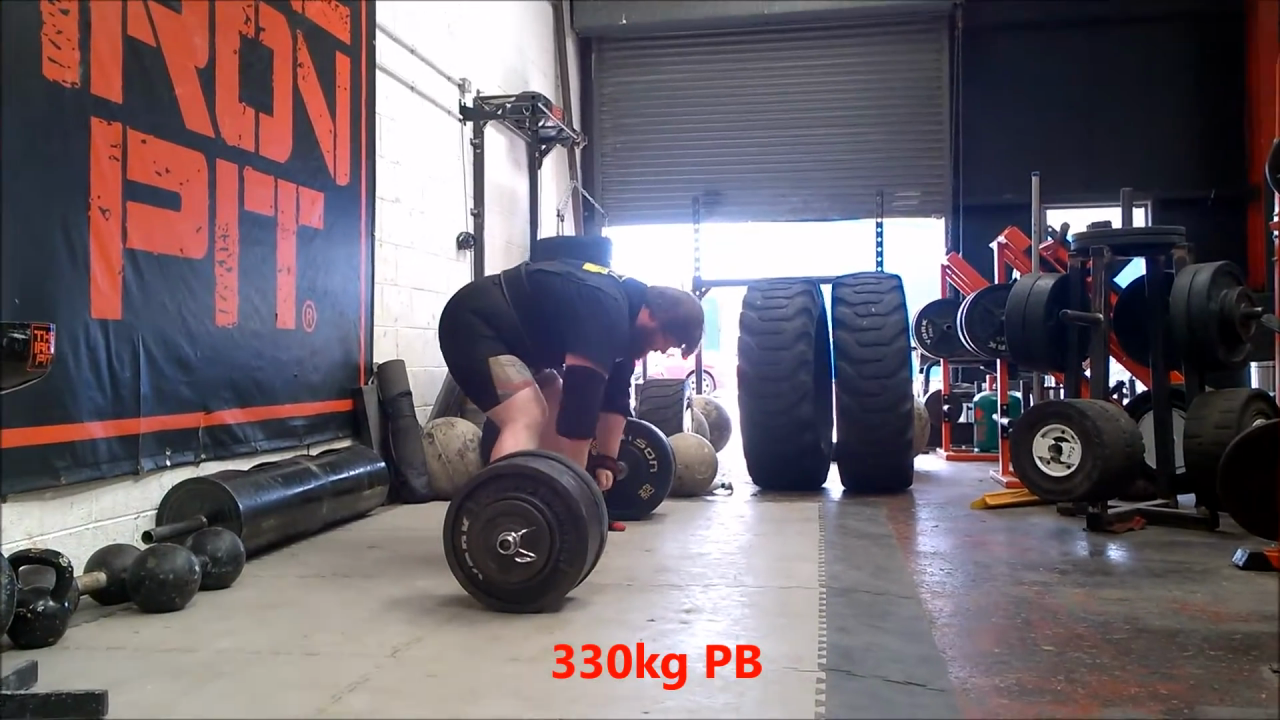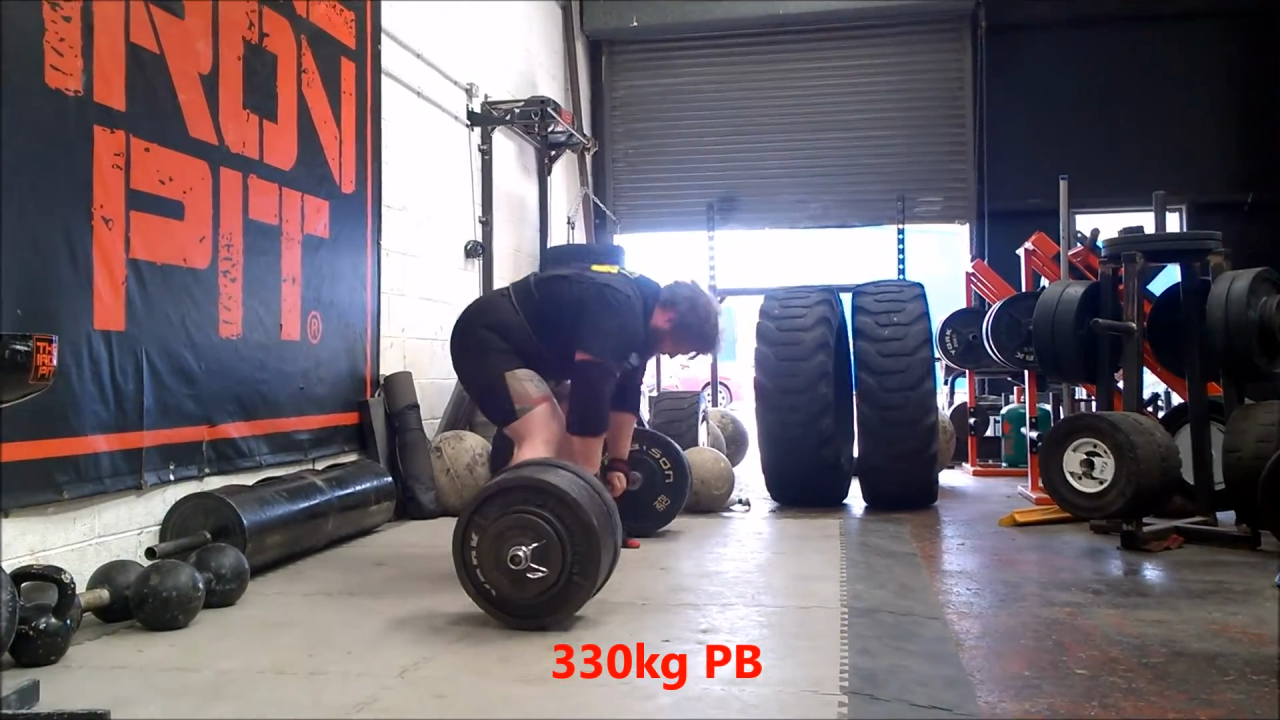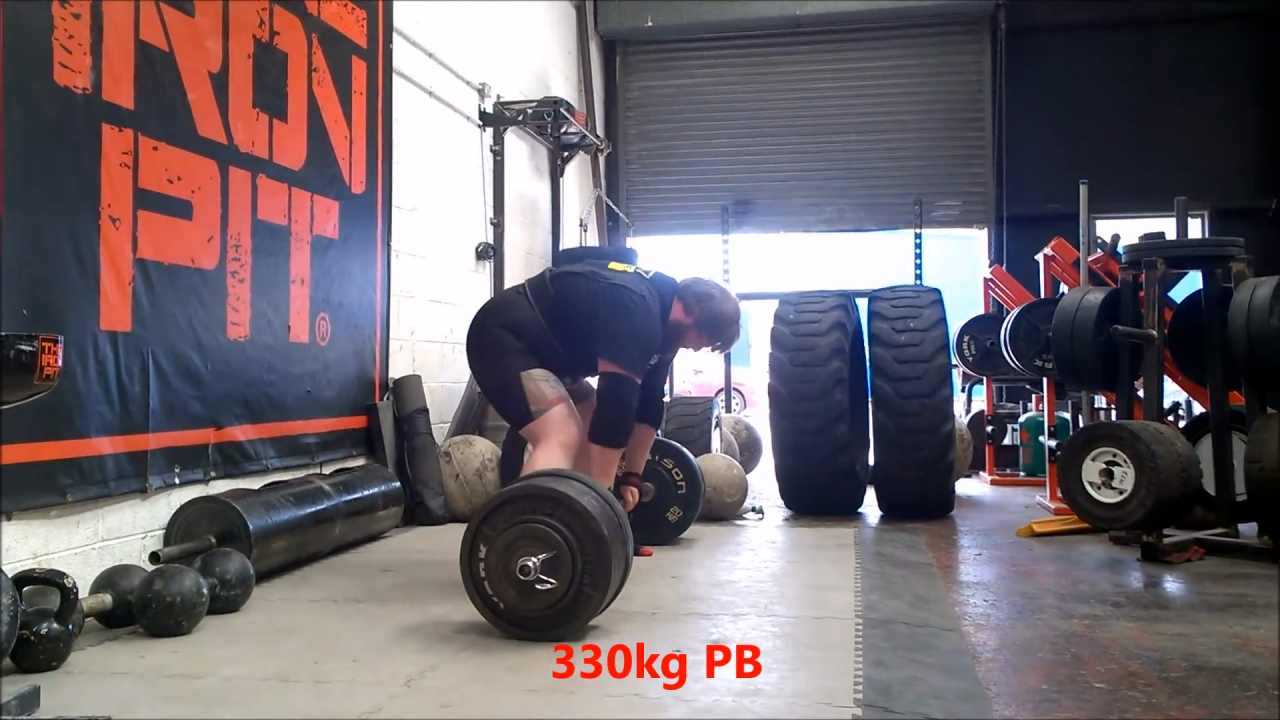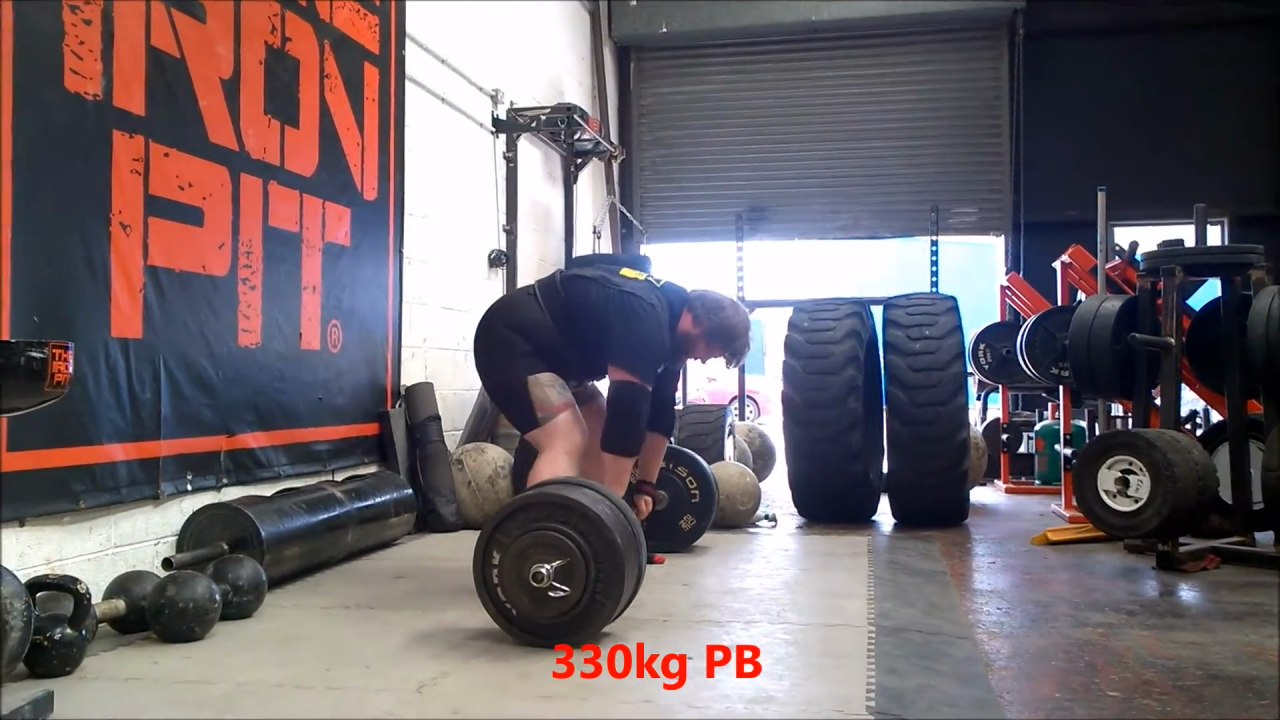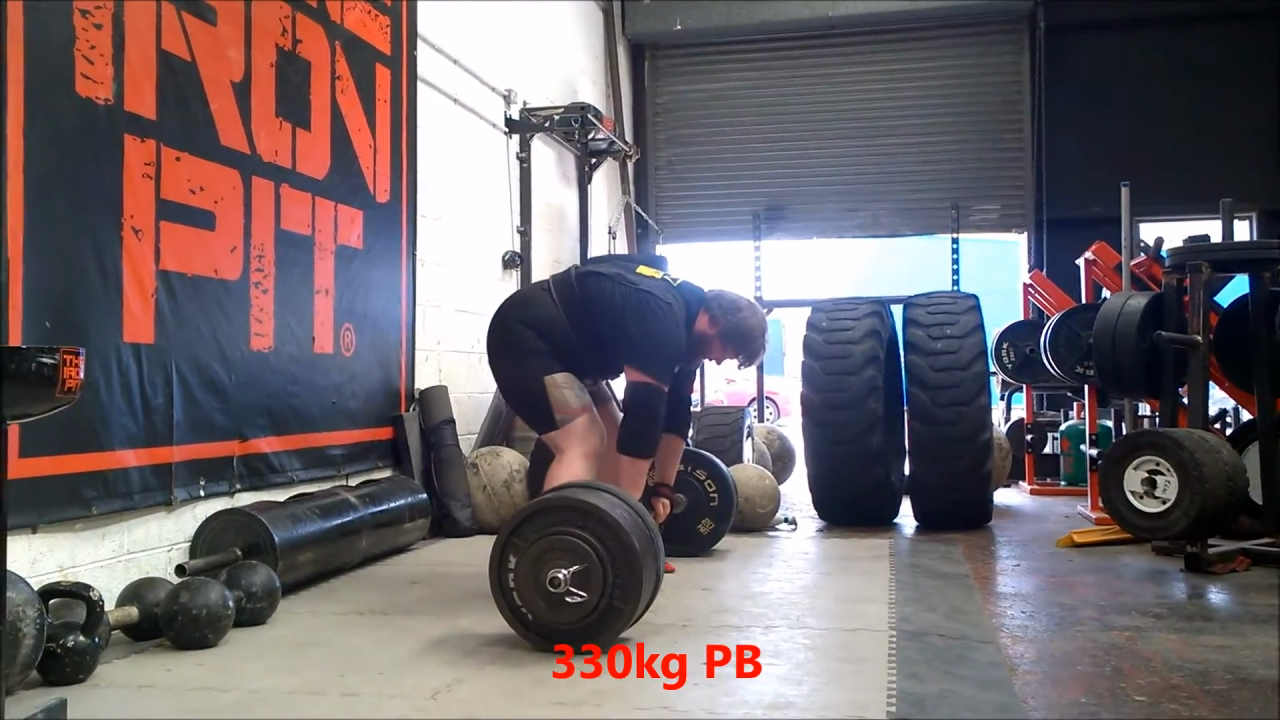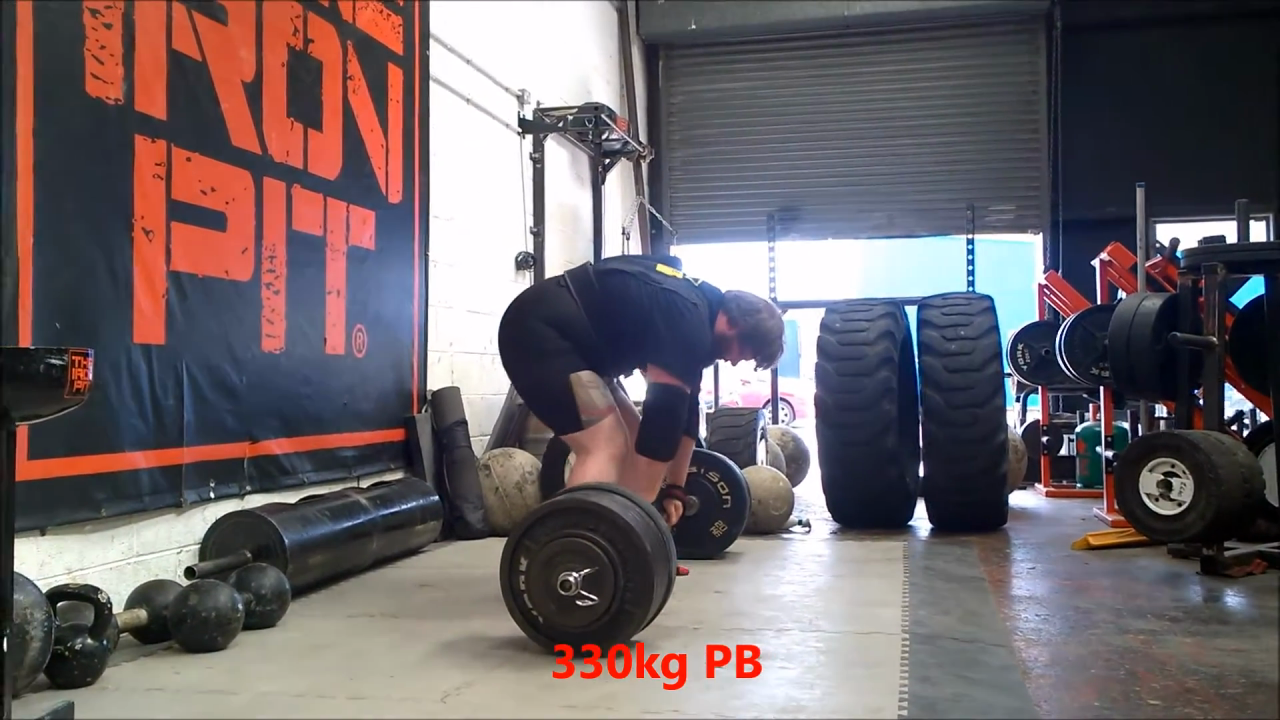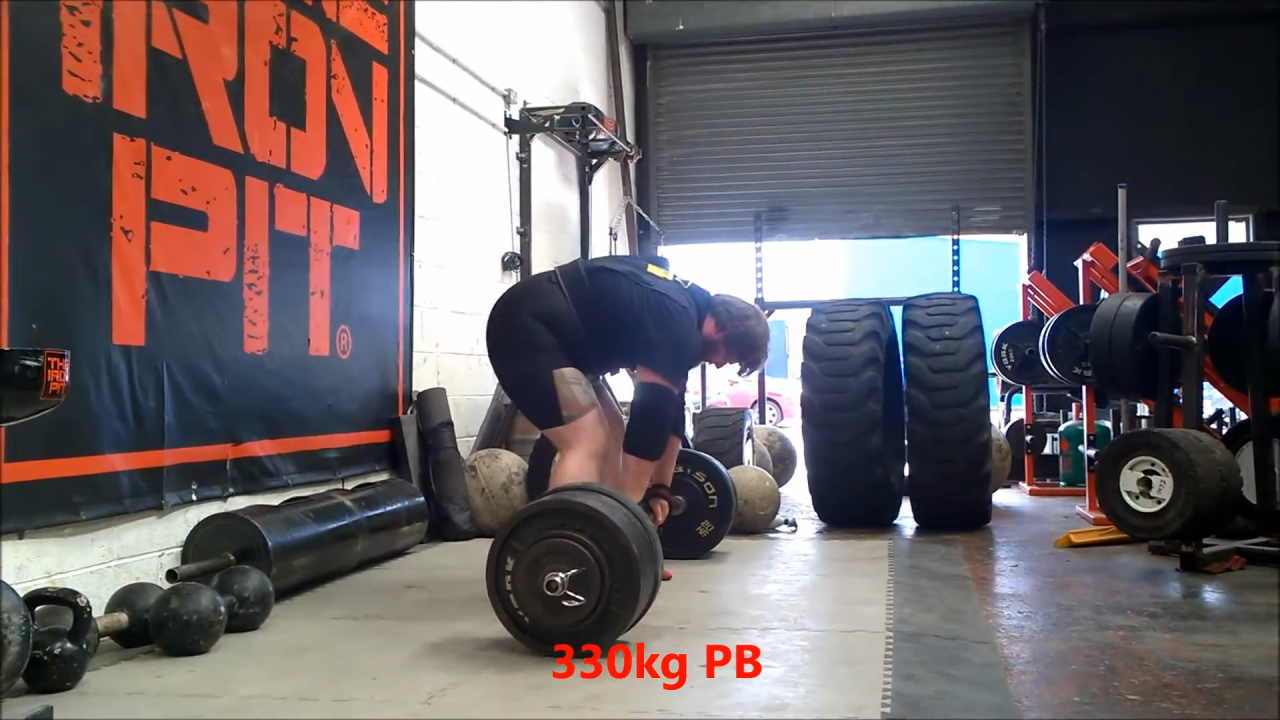
dt=0.2s
person 1, frame 1
left shoulder: (626, 314)
right shoulder: (606, 312)
left elbow: (615, 394)
right elbow: (581, 395)
left wrist: (607, 461)
right hip: (475, 324)
left knee: (555, 418)
right knee: (526, 421)
person 1, frame 2
left shoulder: (639, 316)
right shoulder: (620, 309)
left elbow: (626, 392)
right elbow: (591, 392)
left wrist: (618, 463)
left hip: (525, 348)
right hip: (488, 339)
left knee: (576, 439)
right knee: (543, 437)
person 1, frame 3
left shoulder: (660, 315)
right shoulder: (636, 312)
left elbow: (648, 400)
right elbow: (616, 402)
left wrist: (632, 477)
left hip: (542, 347)
right hip: (503, 337)
left knee: (596, 435)
right knee: (561, 438)
person 1, frame 4
left shoulder: (669, 326)
right shoulder: (645, 319)
left elbow: (660, 407)
right elbow: (627, 410)
left wrist: (646, 483)
right hip: (512, 339)
left knee: (601, 435)
right knee: (566, 443)
person 1, frame 5
left shoulder: (685, 323)
right shoulder: (662, 320)
left elbow: (676, 410)
right elbow: (643, 412)
left wrist: (664, 488)
left hip: (561, 347)
right hip: (525, 336)
left knee: (612, 443)
right knee: (582, 445)
person 1, frame 6
left shoulder: (699, 318)
right shoulder: (685, 317)
left elbow: (684, 407)
right elbow: (664, 411)
left wrist: (675, 488)
left hip: (568, 338)
right hip: (538, 331)
left knee: (631, 439)
right knee: (605, 447)
person 1, frame 7
left shoulder: (687, 313)
right shoulder: (675, 324)
left elbow: (669, 408)
right elbow: (652, 415)
left wrist: (661, 490)
left hip: (547, 329)
right hip: (526, 328)
left knee: (612, 437)
right knee: (588, 443)
